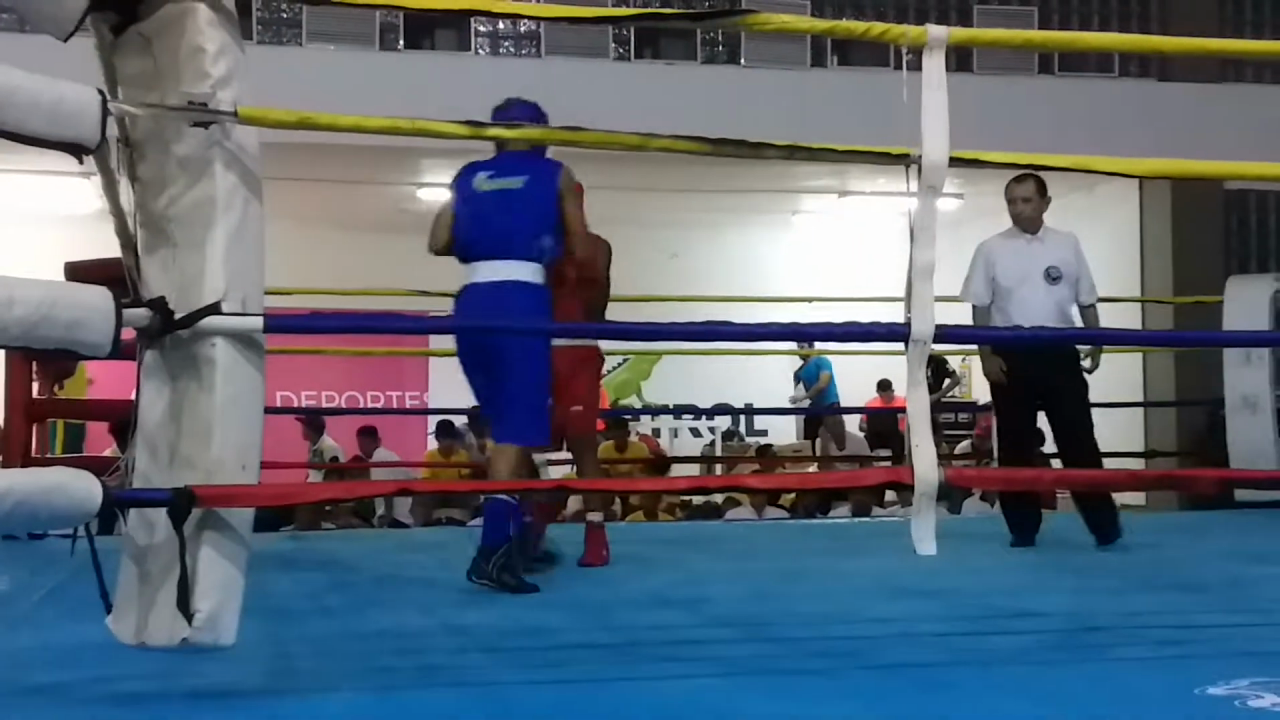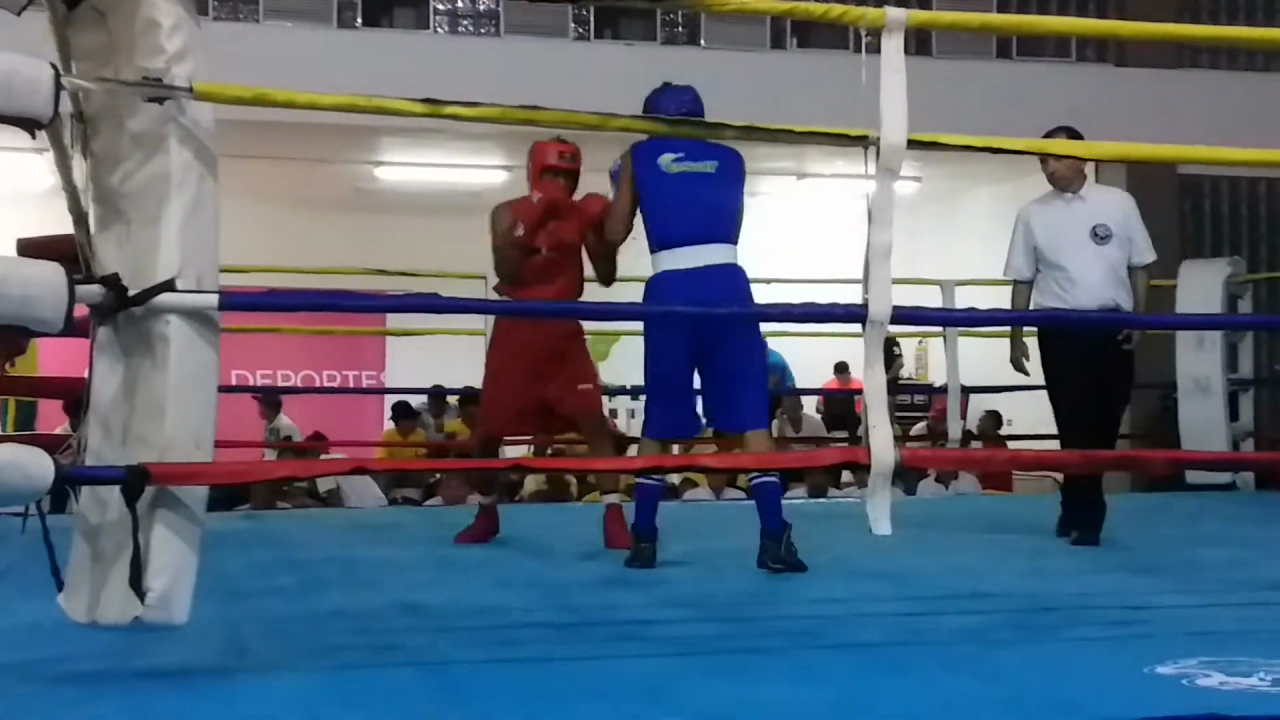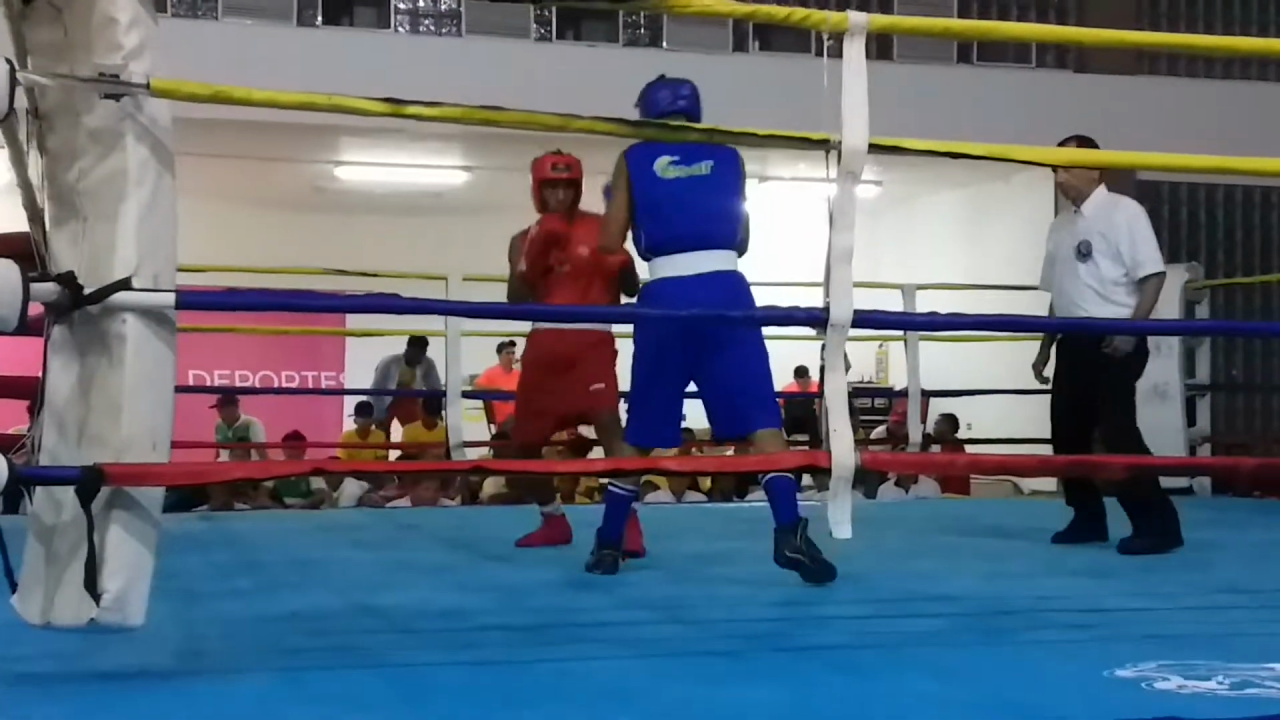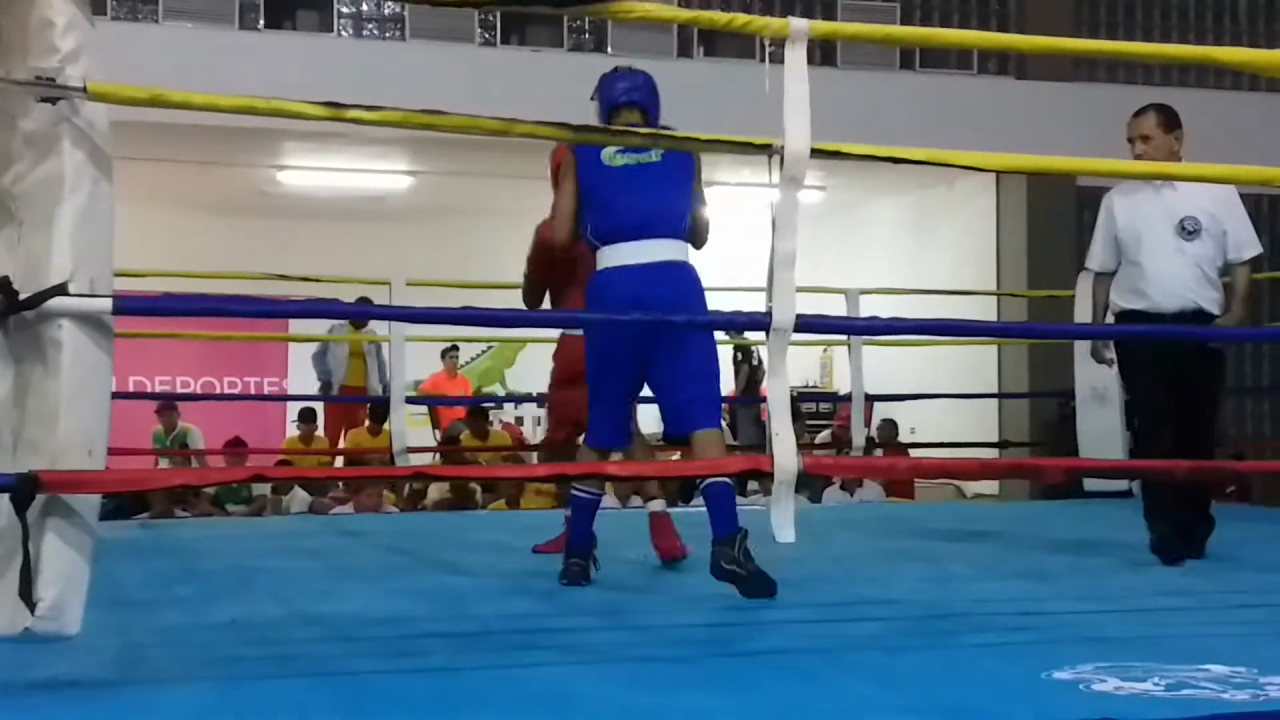
dt=1s
person 1, frame 1
left shoulder: (468, 177)
right shoulder: (555, 174)
left elbow: (439, 242)
right elbow: (580, 251)
left hip: (473, 302)
right hip: (521, 299)
left knee: (505, 425)
right knee: (518, 429)
left ankle: (509, 538)
right ankle: (493, 554)
person 1, frame 2
left shoulder: (637, 158)
right shoulder: (731, 160)
left elbow: (614, 235)
left hip: (670, 291)
right hip: (726, 284)
left knee: (659, 423)
right knee: (752, 417)
left ankle: (643, 539)
right ankle: (773, 538)
person 1, frame 3
left shoulder: (633, 160)
right shoulder: (729, 159)
left elbow: (611, 244)
left wrist: (622, 205)
left hip: (664, 298)
right hip: (724, 293)
left knee: (641, 431)
right knee: (761, 420)
left ankle: (607, 545)
right ankle: (789, 532)
person 1, frame 4
left shoulder: (581, 155)
right shoulder: (680, 152)
left elbow: (560, 236)
right elbow: (700, 234)
left hip: (614, 288)
right hip: (676, 284)
left knee: (600, 432)
right knee: (702, 422)
left ankle: (576, 553)
right ankle: (728, 544)
person 2, frame 1
left shoulder: (1068, 245)
right shoulder: (991, 249)
left elbow: (1086, 301)
right elbow: (980, 308)
left wrist: (1097, 344)
right wrist: (987, 354)
left hip: (1059, 353)
right hip: (1012, 356)
left knee: (1078, 437)
right knee: (1016, 444)
left ankle: (1103, 522)
right ankle: (1022, 526)
person 2, frame 2
left shoulder: (1119, 203)
right shoulder: (1032, 215)
left elbow: (1140, 266)
right elbow: (1023, 281)
left wrist: (1139, 317)
right wrist: (1016, 337)
left hip: (1114, 327)
right hip: (1062, 327)
left knee: (1106, 421)
right knee: (1075, 423)
left ankle: (1076, 505)
right ankle: (1085, 516)
person 2, frame 3
left shoulder: (1124, 212)
right shoulder: (1059, 226)
left elbow: (1153, 277)
left wrist: (1131, 332)
right wrist: (1045, 347)
left hip: (1114, 342)
right hip: (1074, 343)
left knee: (1117, 430)
right knee: (1068, 432)
left ankle: (1157, 524)
right ankle: (1089, 518)
person 2, frame 4
left shoulder: (1216, 191)
right shoulder: (1118, 200)
left elbow: (1241, 259)
right elbow: (1103, 272)
left wrist: (1235, 313)
right wrist: (1098, 329)
left hip: (1200, 328)
right hip: (1140, 328)
left knee: (1196, 433)
right knee: (1153, 430)
left ankle: (1191, 531)
right ankle: (1167, 530)
person 3, frame 1
left shoulder: (595, 248)
left elbow: (597, 307)
left wrist: (585, 266)
left hip: (579, 352)
left knee: (581, 436)
left ankle: (595, 532)
right ankle: (539, 509)
person 3, frame 2
left shoulder: (580, 216)
right shoulder: (508, 213)
left elbow: (607, 275)
right elbow: (505, 273)
left wrist: (602, 230)
right wrist: (527, 224)
left hip: (564, 332)
right hip: (516, 330)
left knee: (593, 420)
right knee: (489, 430)
left ankle: (614, 520)
right ankle: (486, 515)
person 3, frame 3
left shoulder: (599, 229)
right shoulder: (524, 240)
left elbow: (632, 288)
right elbow: (516, 302)
left wrist: (624, 268)
right wrist: (530, 258)
left hip: (591, 339)
right hip: (544, 343)
left knee: (606, 420)
right knee: (525, 440)
left ankle: (628, 520)
right ankle: (554, 520)
person 3, frame 4
right shoulder: (550, 234)
right elbow: (532, 302)
right wrist: (539, 259)
right hip: (574, 343)
right knee: (557, 443)
left ankle: (662, 525)
